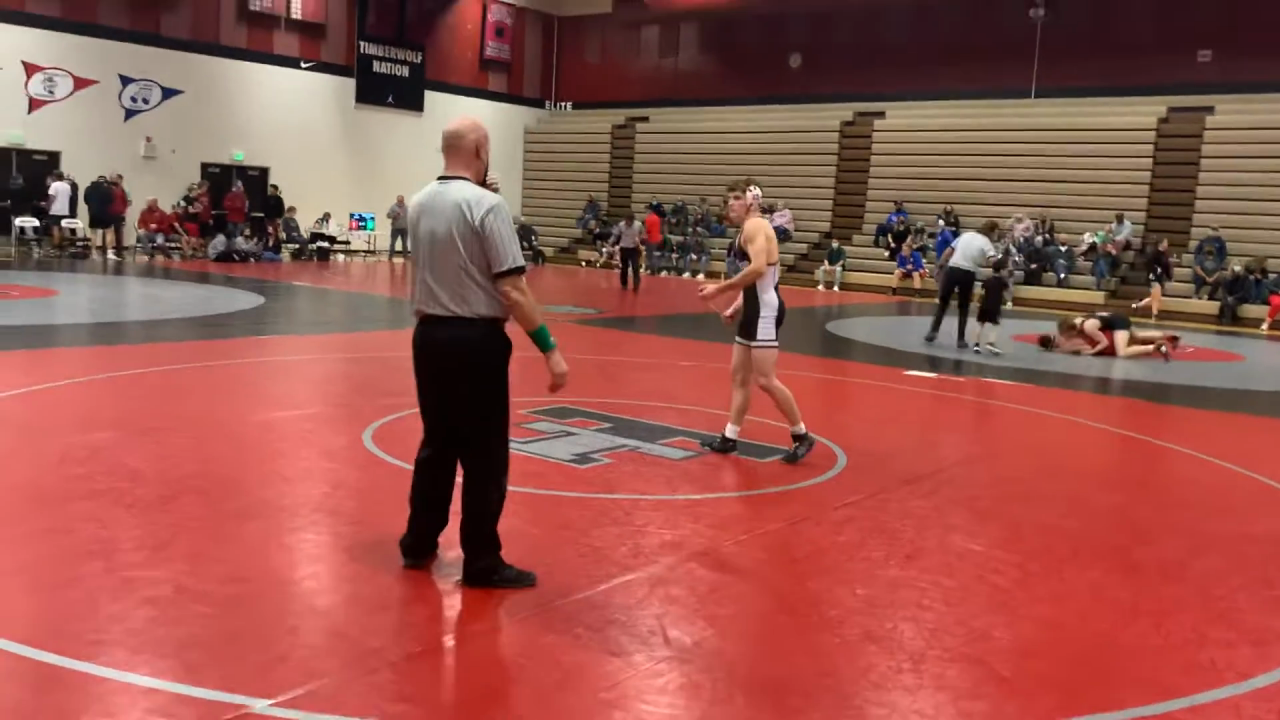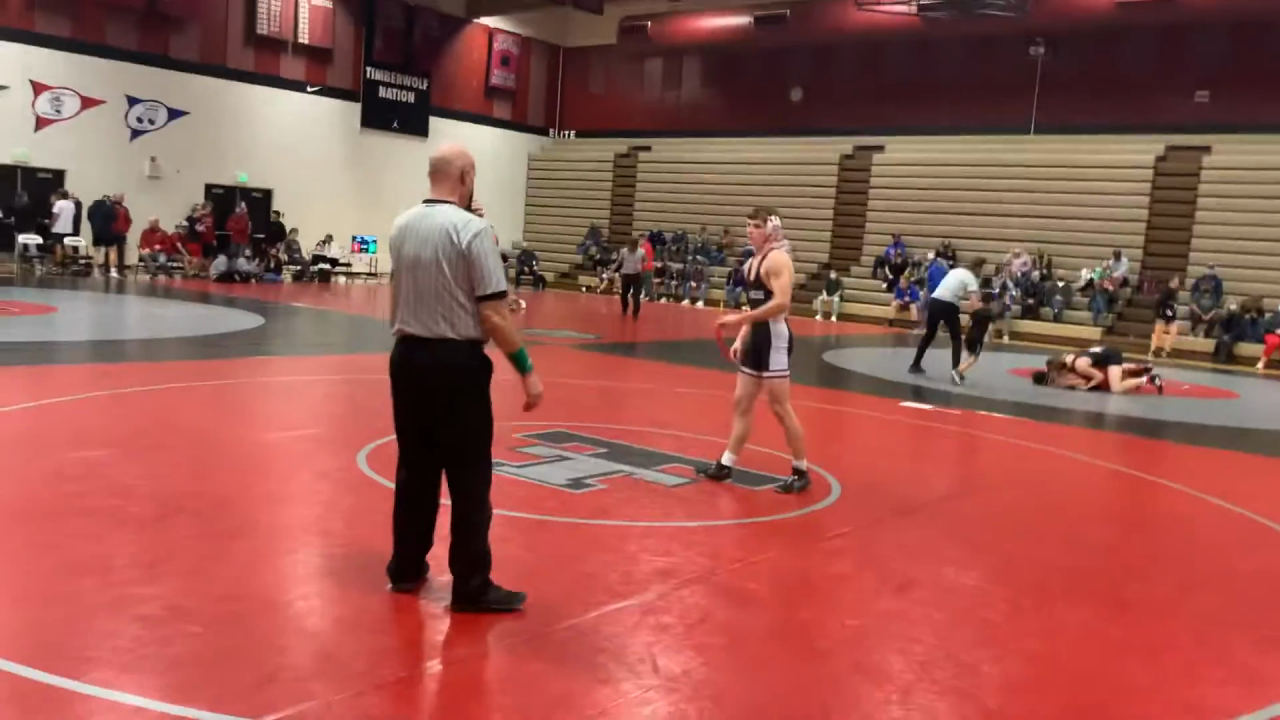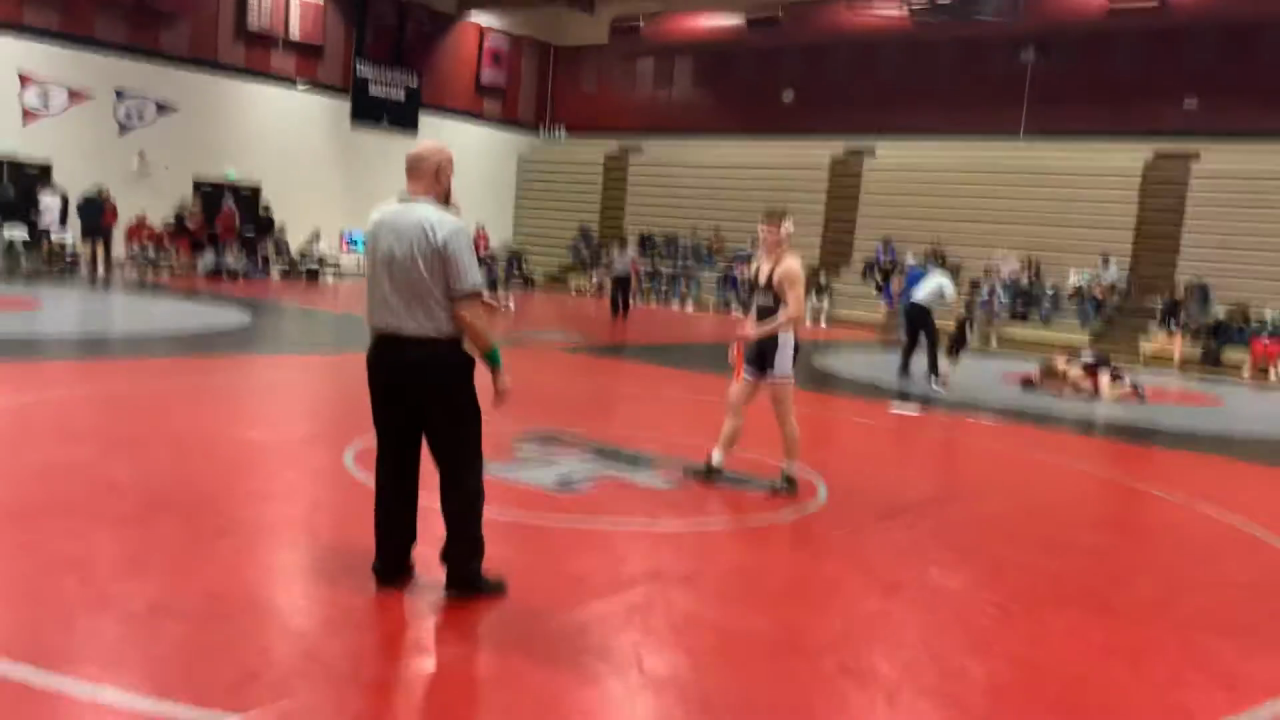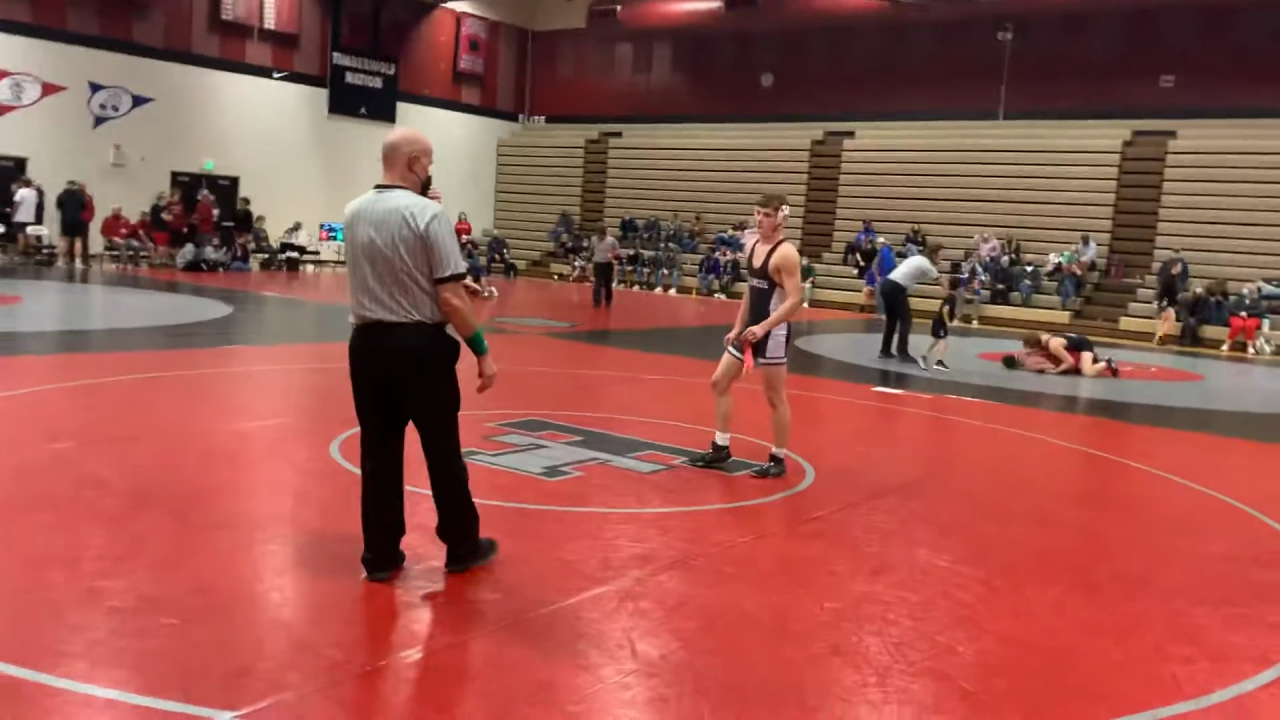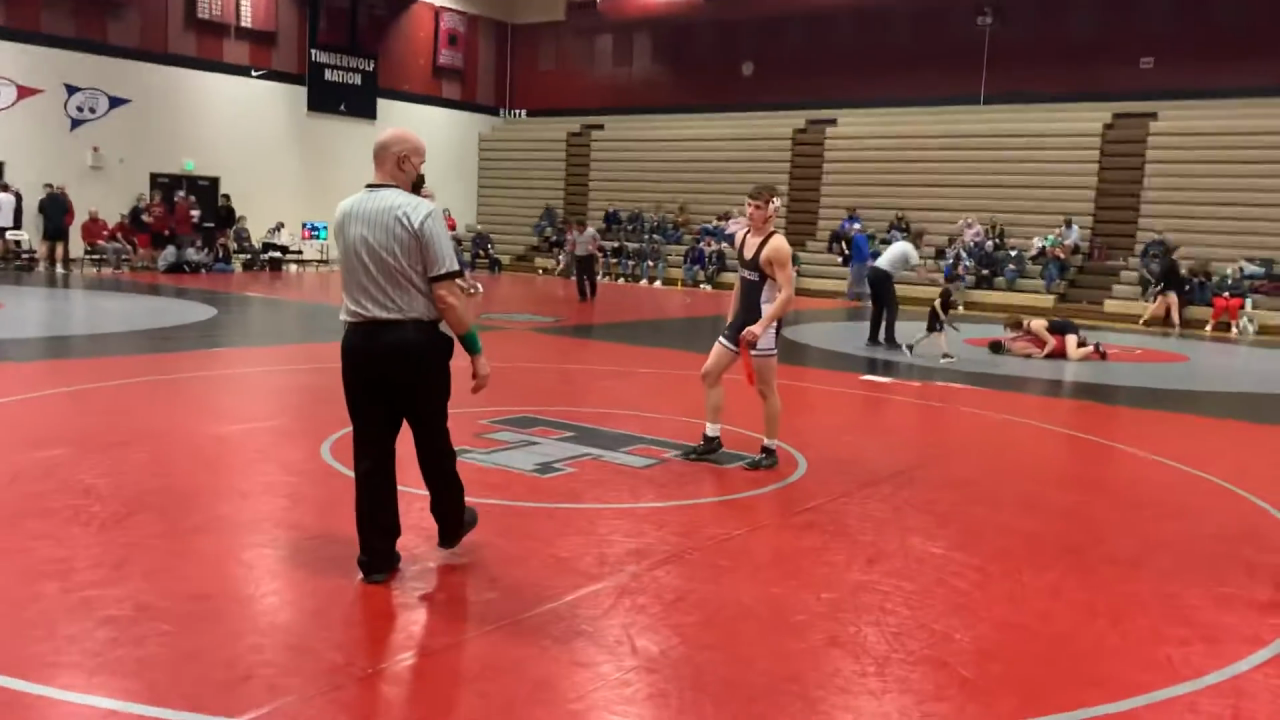
dt=0.2s
person 1, frame 1
left shoulder: (419, 202)
right shoulder: (486, 205)
right elbow: (512, 289)
right wrist: (549, 349)
left hip: (429, 335)
right hip: (475, 340)
left knee: (437, 444)
right knee: (485, 455)
left ankle: (419, 542)
right ankle: (481, 561)
person 1, frame 2
left shoulder: (402, 226)
right shoulder: (472, 229)
right elbow: (492, 313)
right wrist: (526, 370)
left hip: (408, 356)
right hip: (456, 361)
left knee: (415, 467)
right knee: (469, 476)
left ankle: (406, 567)
right ankle: (471, 584)
person 1, frame 3
left shoulder: (377, 222)
right shoulder: (448, 227)
right elbow: (467, 310)
right wrist: (496, 366)
left hip: (385, 354)
right hip: (436, 358)
left knee: (394, 464)
right knee: (460, 466)
left ankle: (391, 564)
right ankle: (464, 572)
person 1, frame 4
left shoulder: (354, 212)
right shoulder: (428, 214)
right elbow: (451, 296)
right wrist: (482, 351)
left hip: (368, 343)
right hip: (421, 345)
left knee: (378, 453)
right knee: (443, 450)
left ankle: (381, 555)
right ankle: (462, 546)
person 1, frame 5
left shoulder: (344, 212)
right shoulder: (421, 212)
right elbow: (445, 294)
right wrist: (476, 351)
left hip: (360, 342)
right hip: (415, 342)
left knee: (371, 452)
right knee: (434, 444)
left ankle: (376, 556)
right ankle: (451, 524)
person 2, frame 1
left shoulder: (755, 226)
right shoulder: (750, 230)
left elbow: (758, 269)
left wrist: (719, 289)
right wrist: (736, 307)
left hip: (765, 310)
right hip: (754, 309)
left knee: (765, 380)
right knee: (739, 375)
left ankle: (801, 436)
right ankle: (730, 437)
person 2, frame 2
left shoulder: (777, 259)
right shoulder: (752, 262)
left elbow: (782, 302)
left wrist: (741, 319)
right wrist: (740, 339)
left hip: (774, 339)
right hip: (756, 340)
left knee: (780, 409)
right knee: (741, 404)
left ankle: (800, 471)
right ankle: (725, 464)
person 2, frame 3
left shoulder: (790, 267)
right shoulder: (757, 264)
left elbow: (796, 312)
left wrist: (760, 331)
right wrist: (745, 337)
left hip: (779, 345)
right hip: (758, 344)
left knee: (783, 412)
right knee: (736, 403)
left ankle: (790, 477)
right ankle: (715, 464)
person 2, frame 4
left shoulder: (786, 253)
right shoulder: (751, 246)
left elbow: (795, 300)
left wrist: (764, 327)
right wrist: (737, 327)
left hip: (773, 332)
right hip: (750, 330)
left knee: (774, 396)
right knee: (719, 381)
left ankle: (778, 459)
right ankle: (720, 449)
person 2, frame 5
left shoulder: (777, 245)
right shoulder: (741, 237)
left elbow: (787, 293)
left wrist: (762, 325)
right wrist: (731, 318)
left hip: (762, 323)
right hip: (740, 318)
left knee: (765, 388)
right knee: (709, 373)
left ankle: (770, 451)
right ankle: (711, 439)
